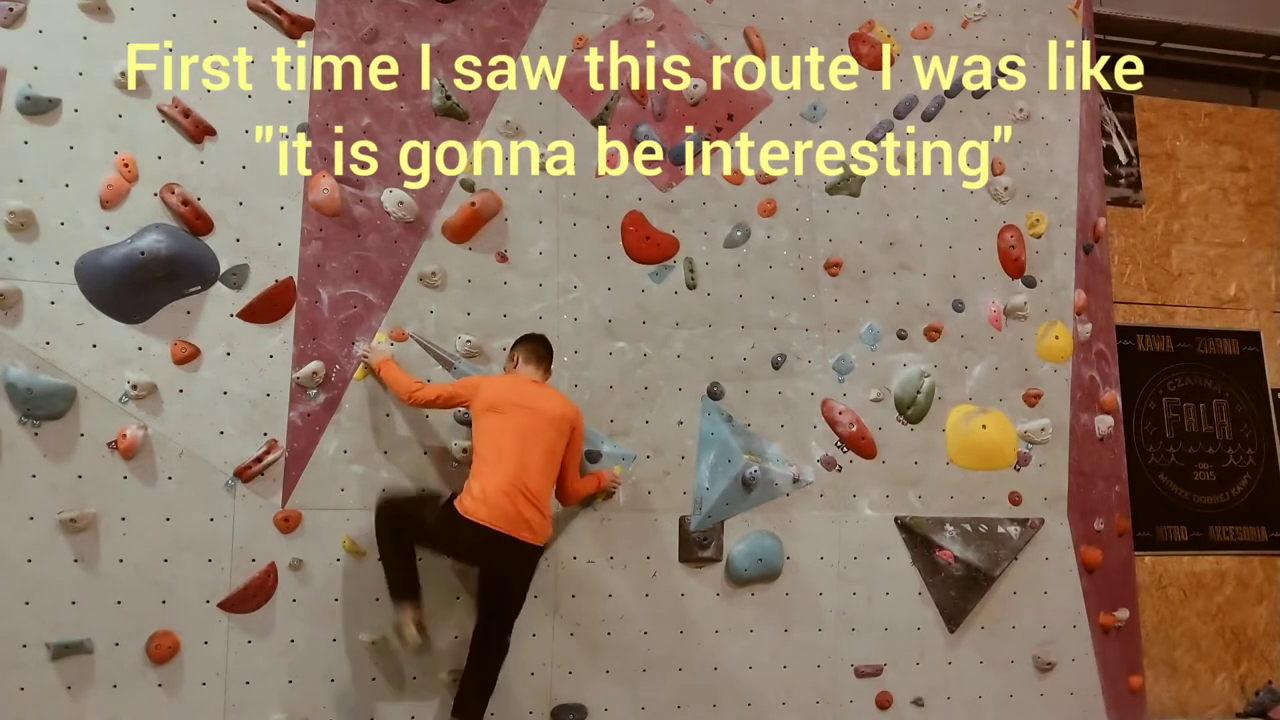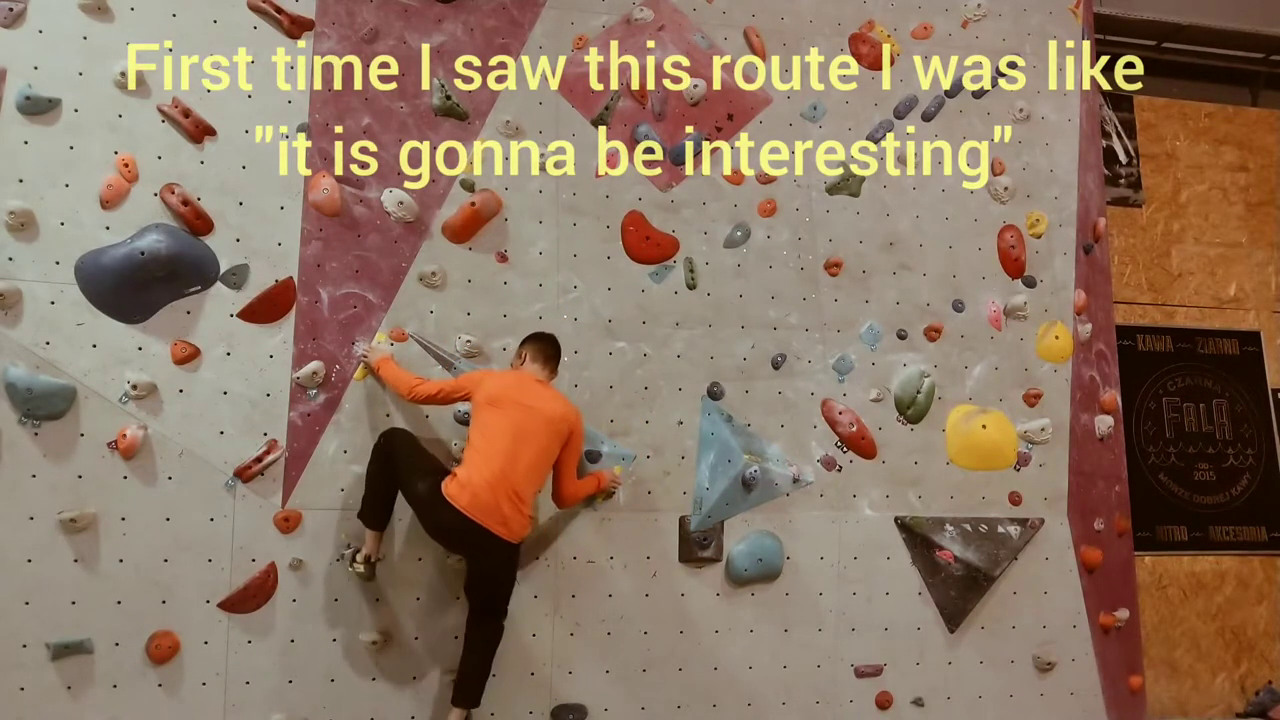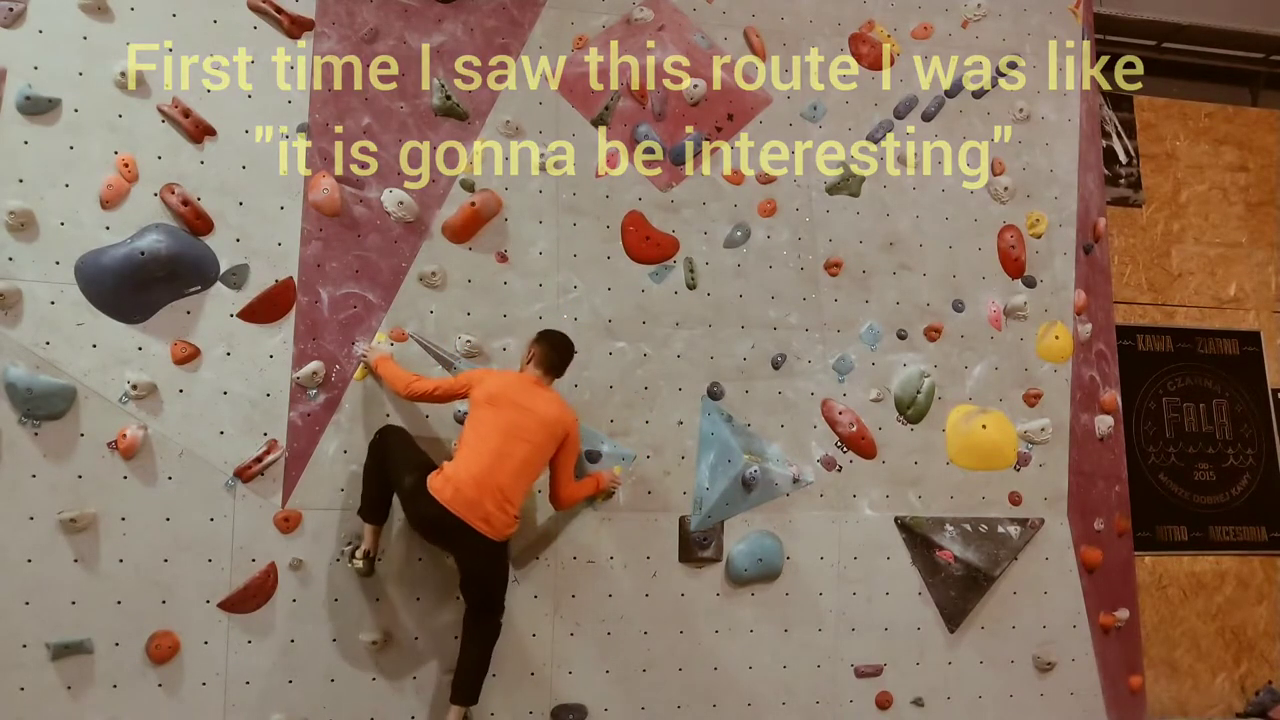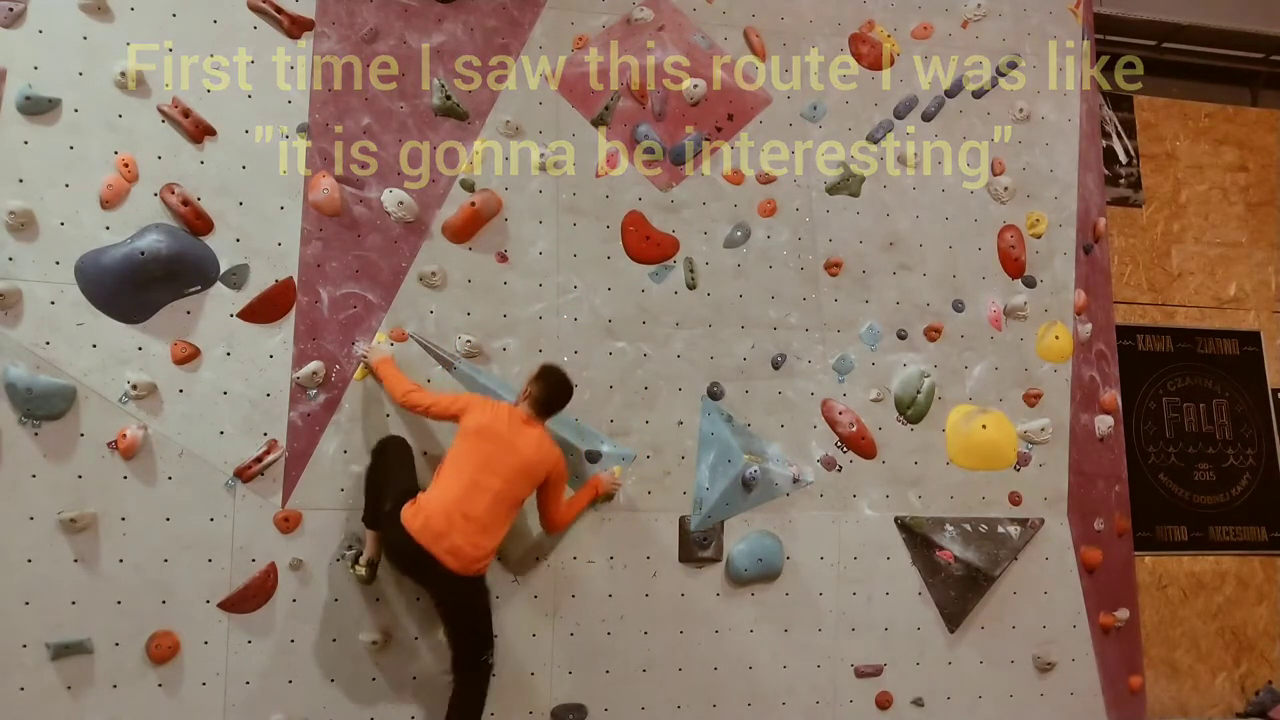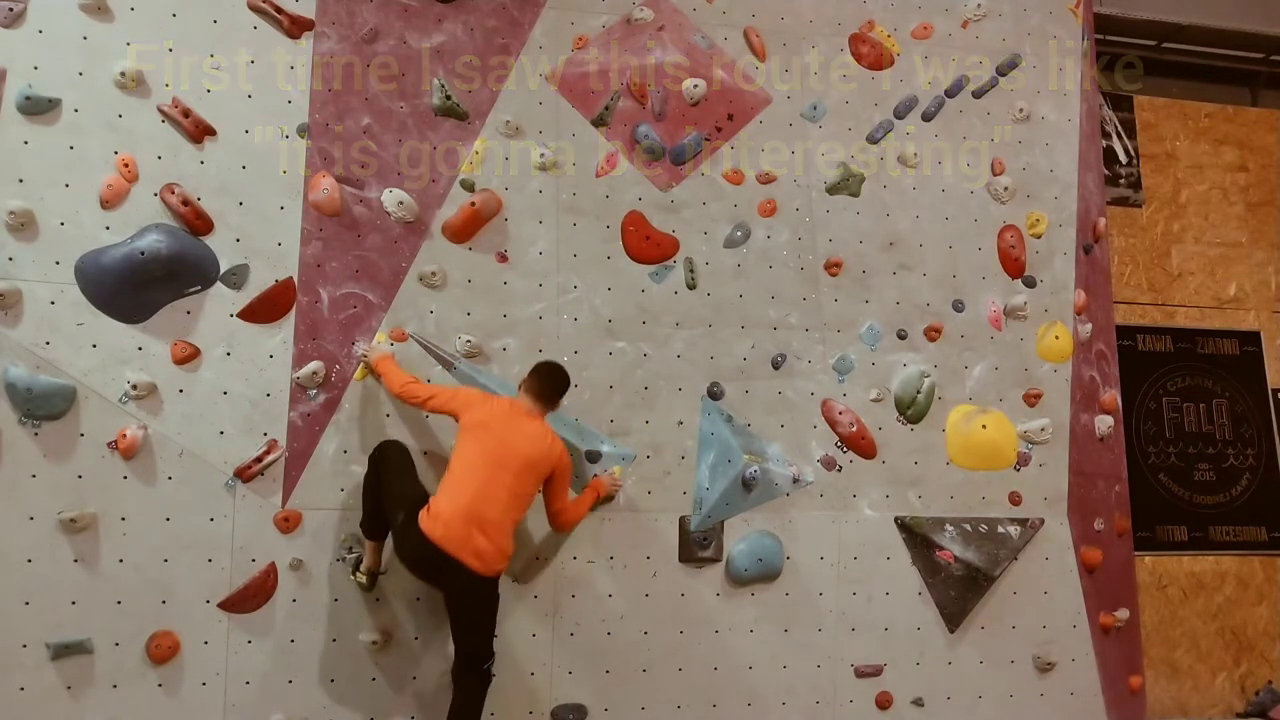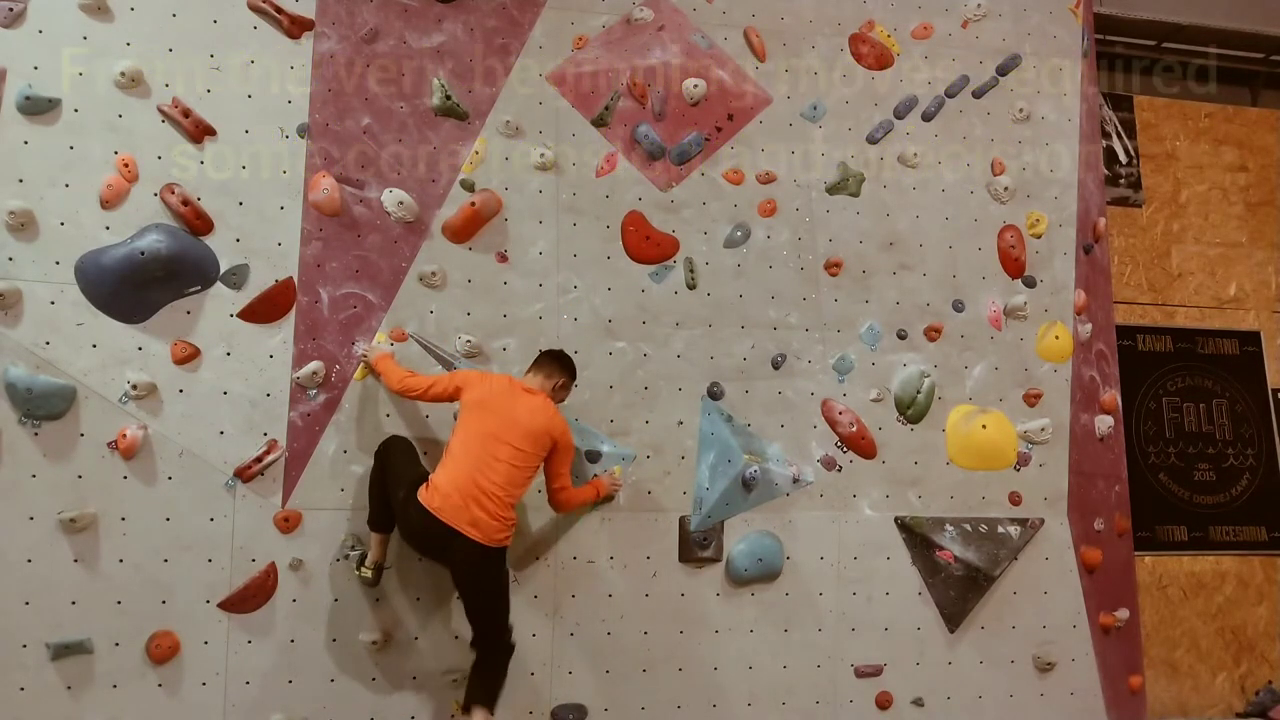
dt=0.3s
person 1, frame 1
left shoulder: (487, 386)
right shoulder: (569, 413)
left elbow: (416, 394)
right elbow: (568, 494)
left wrist: (383, 363)
right wrist: (599, 480)
left hip: (471, 524)
right hip: (525, 544)
left knee: (393, 512)
right knee: (494, 630)
left ankle: (409, 616)
person 1, frame 2
left shoulder: (489, 380)
right shoulder: (569, 416)
left elbow: (416, 391)
right elbow: (564, 496)
left wrist: (382, 362)
right wrist: (598, 481)
left hip: (451, 509)
right hip: (503, 538)
left knee: (394, 440)
right knee: (487, 621)
left ankle: (368, 552)
person 1, frame 3
left shoulder: (489, 379)
right shoulder: (565, 421)
left elbow: (412, 388)
right elbow: (561, 498)
left wrist: (381, 361)
right wrist: (597, 482)
left hip: (432, 506)
right hip: (487, 537)
left knee: (389, 438)
right knee: (485, 618)
left ankle: (368, 547)
person 1, frame 4
left shoulder: (479, 409)
right shoulder: (551, 458)
left elbow: (410, 398)
right elbow: (554, 522)
left wrist: (382, 363)
right wrist: (595, 487)
left hip: (408, 536)
right hip: (459, 570)
left knee: (390, 448)
right knee: (475, 654)
left ankle: (369, 557)
person 1, frame 5
left shoulder: (477, 404)
right shoulder: (555, 450)
left elbow: (407, 390)
right elbow: (562, 519)
left wrist: (381, 360)
right wrist: (596, 489)
left hip: (422, 542)
right hip: (477, 571)
left knee: (388, 453)
right knee: (475, 664)
left ankle: (369, 564)
person 1, frame 6
left shoulder: (478, 381)
right shoulder: (557, 427)
left elbow: (406, 385)
right elbow: (561, 500)
left wrist: (381, 359)
right wrist: (598, 488)
left hip: (425, 518)
right hip: (482, 546)
left knee: (393, 448)
right knee: (495, 641)
left ankle: (374, 559)
